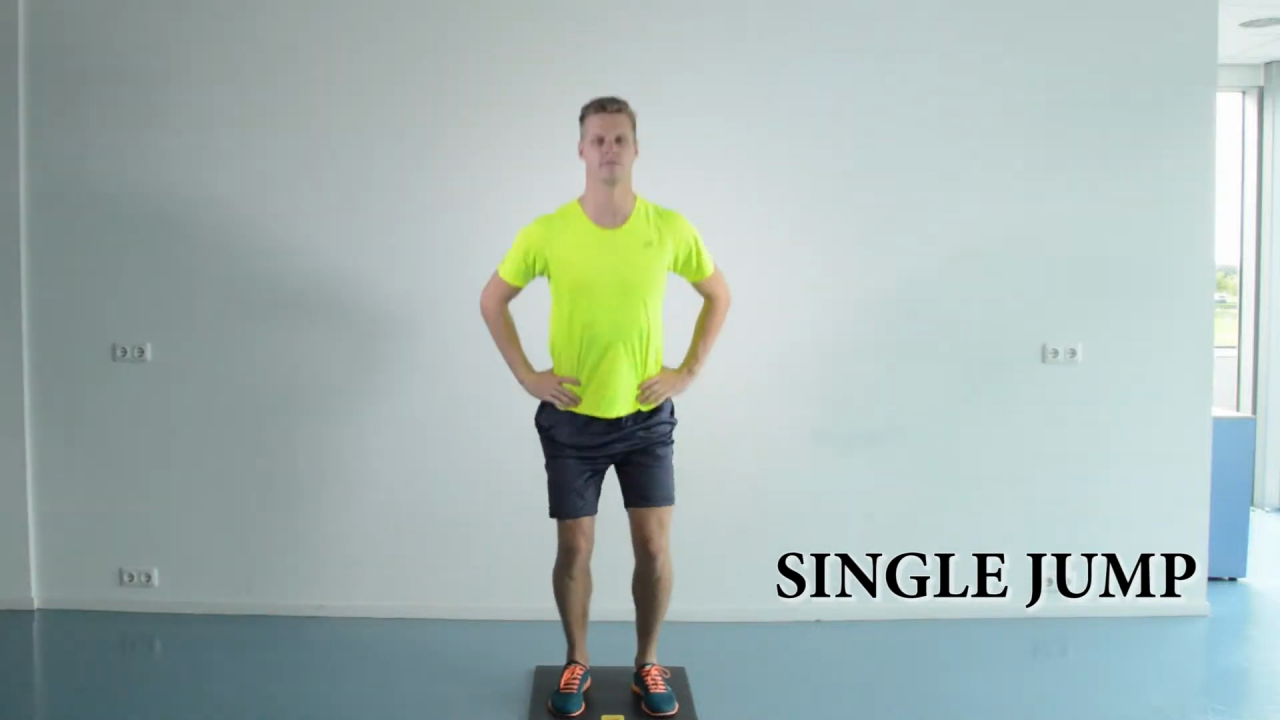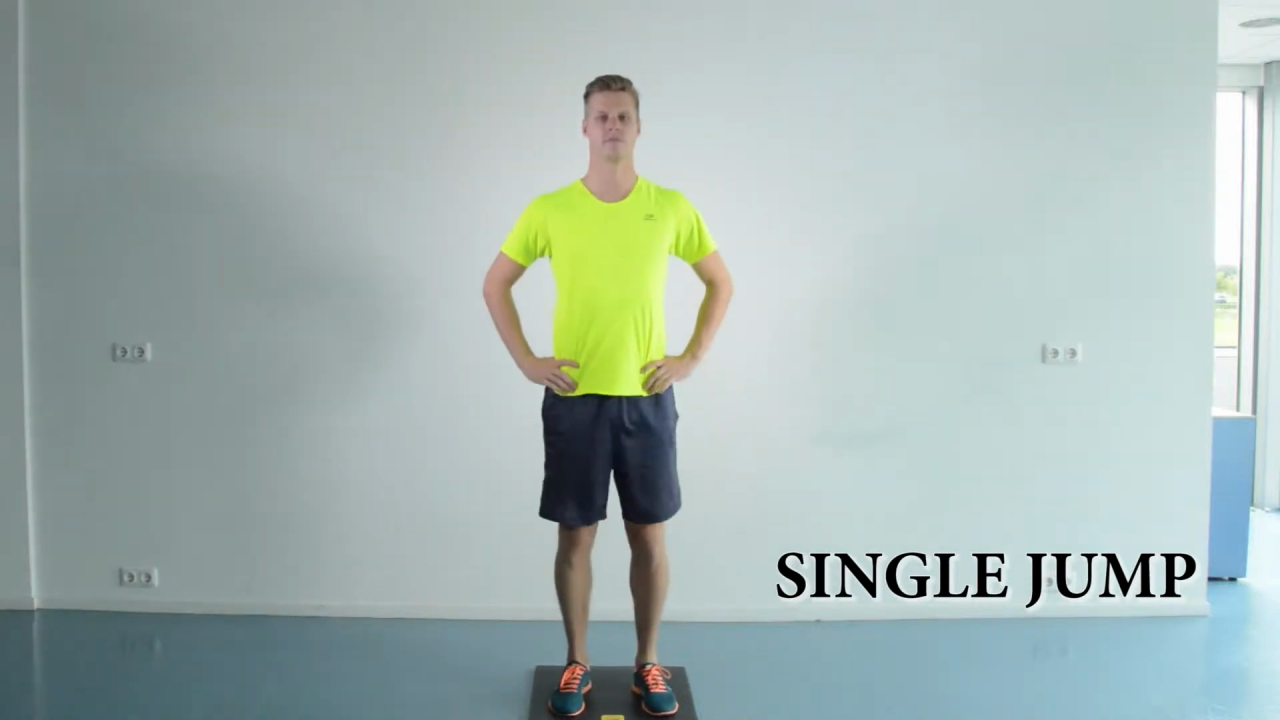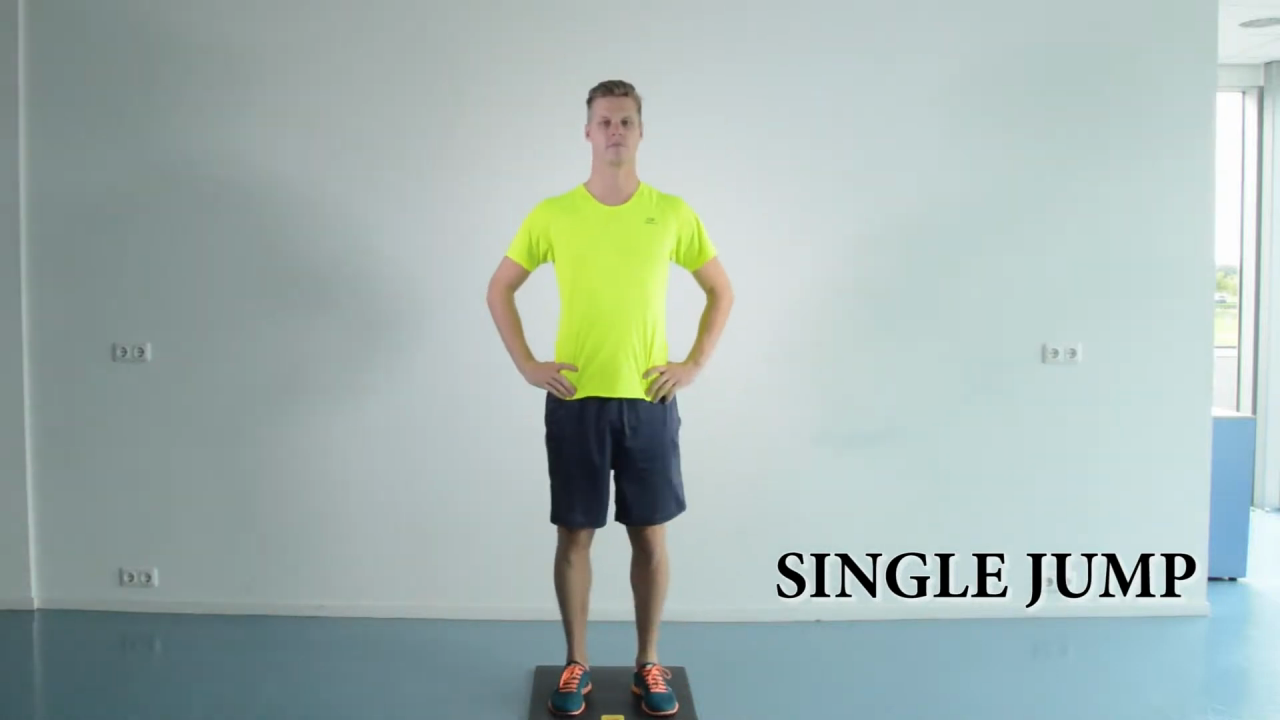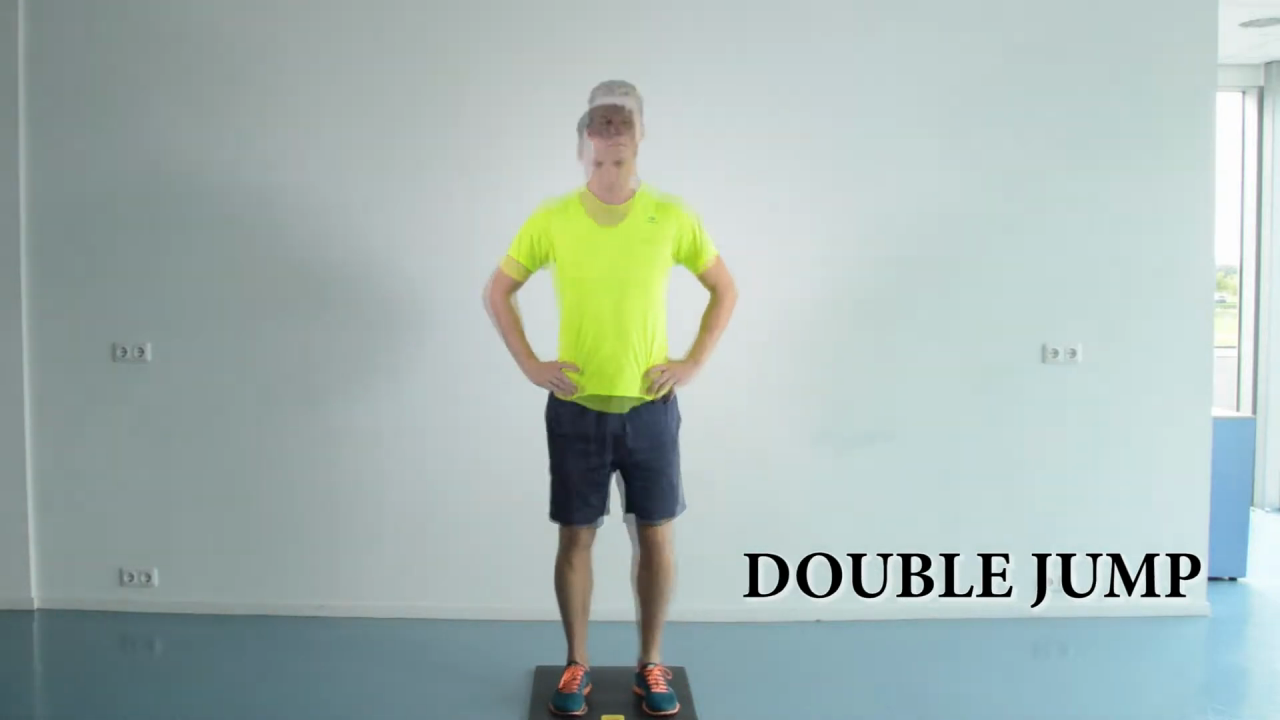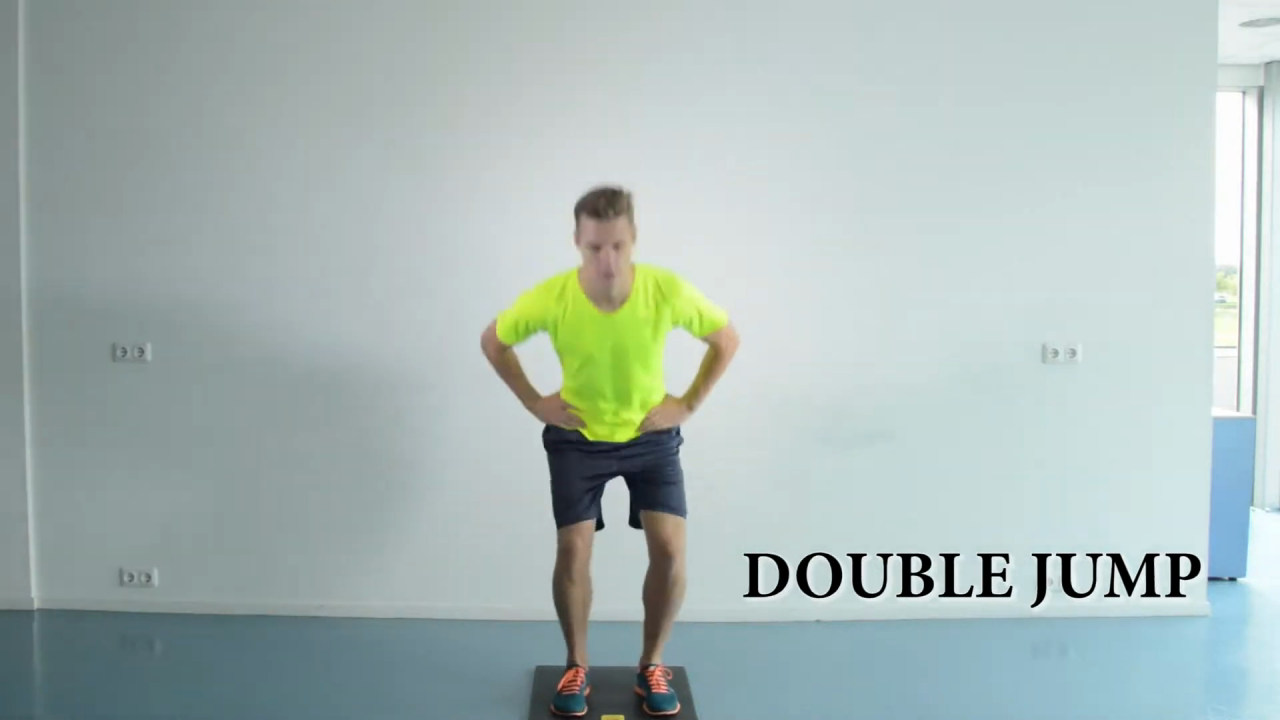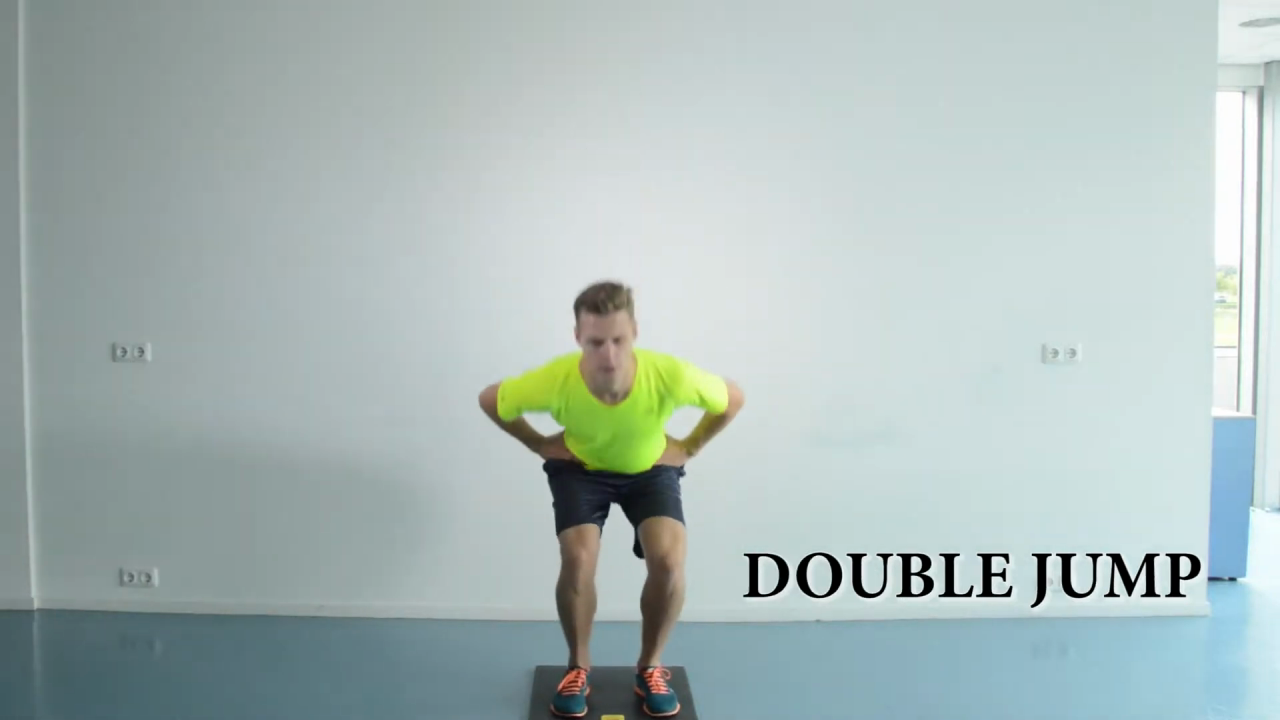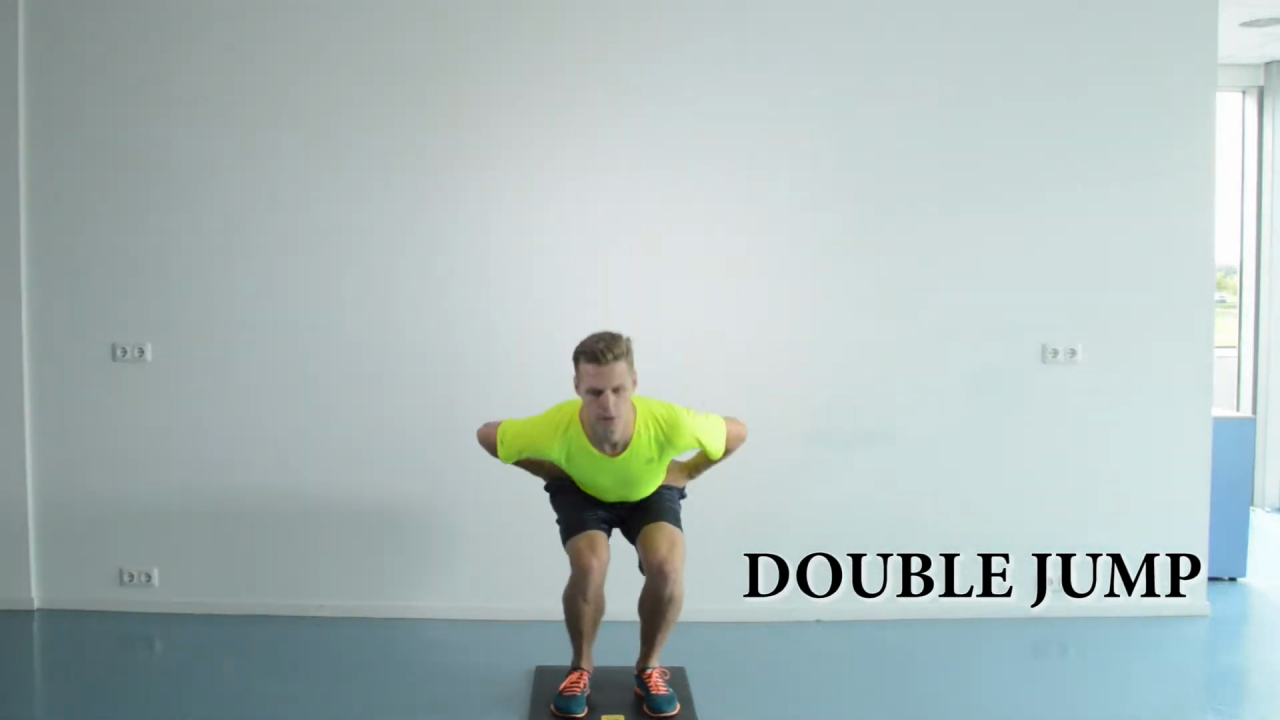
dt=0.2s
person 1, frame 1
left shoulder: (670, 228)
right shoulder: (547, 232)
left elbow: (718, 295)
right elbow: (492, 300)
left wrist: (688, 371)
right wrist: (527, 376)
left hip: (645, 415)
right hip: (571, 417)
left knee: (653, 547)
right knee: (575, 546)
left ankle: (647, 664)
right ankle: (576, 663)
person 1, frame 2
left shoulder: (671, 207)
right shoulder: (549, 210)
left elbow: (720, 282)
right elbow: (496, 284)
left wrist: (692, 357)
right wrist: (527, 361)
left hip: (647, 400)
right hip: (574, 402)
left knee: (649, 541)
right knee: (576, 539)
left ankle: (647, 663)
right ankle: (577, 663)
person 1, frame 3
left shoulder: (673, 213)
right shoulder: (552, 214)
left elbow: (721, 291)
right elbow: (500, 289)
left wrist: (696, 363)
right wrist: (526, 364)
left hip: (648, 402)
right hip: (575, 402)
left knee: (649, 538)
right knee: (575, 537)
left ankle: (648, 664)
right ankle: (576, 664)
person 1, frame 4
left shoulder: (672, 215)
right shoulder: (552, 218)
left elbow: (724, 289)
right elbow: (497, 291)
left wrist: (693, 361)
right wrist: (530, 364)
left hip: (649, 403)
right hip: (577, 405)
left knee: (656, 537)
right knee: (576, 538)
left ankle: (650, 664)
right ankle: (577, 664)
person 1, frame 5
left shoulder: (668, 290)
right shoulder: (550, 297)
left elbow: (726, 340)
right elbow: (493, 342)
left wrist: (690, 403)
right wrist: (534, 401)
left hip: (649, 433)
right hip: (577, 434)
left knee: (669, 549)
right knee: (573, 551)
left ankle: (652, 665)
right ankle: (577, 665)
person 1, frame 6
left shoulder: (671, 375)
right shoulder: (554, 381)
left elbow: (733, 399)
right elbow: (490, 401)
left wrist: (689, 447)
right wrist: (539, 444)
left hip: (650, 469)
right hip: (580, 468)
left knee: (668, 560)
right knee: (579, 558)
left ankle: (650, 666)
right ankle: (577, 666)
person 1, frame 7
left shoulder: (670, 423)
right shoulder: (554, 429)
left elbow: (737, 431)
right elbow: (487, 434)
left wrist: (689, 471)
right wrist: (544, 469)
left hip: (650, 493)
right hip: (582, 493)
left knee: (666, 566)
right knee: (589, 565)
left ankle: (649, 667)
right ankle: (581, 666)
